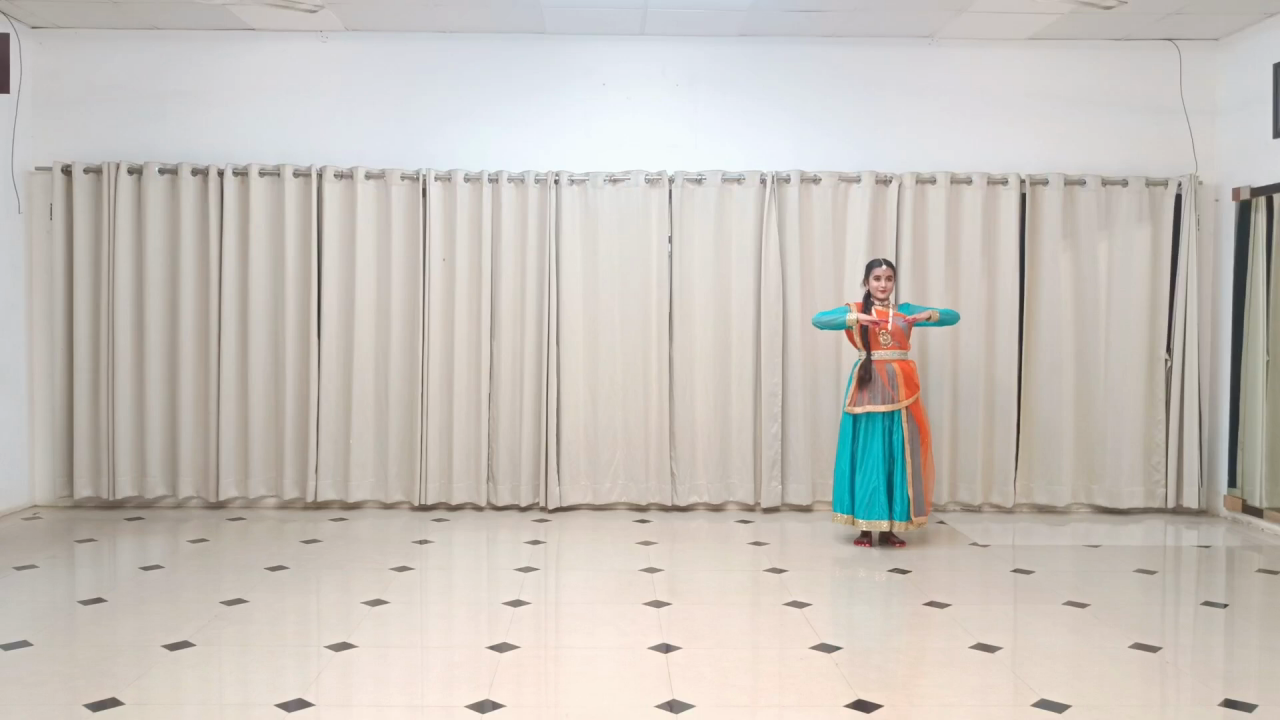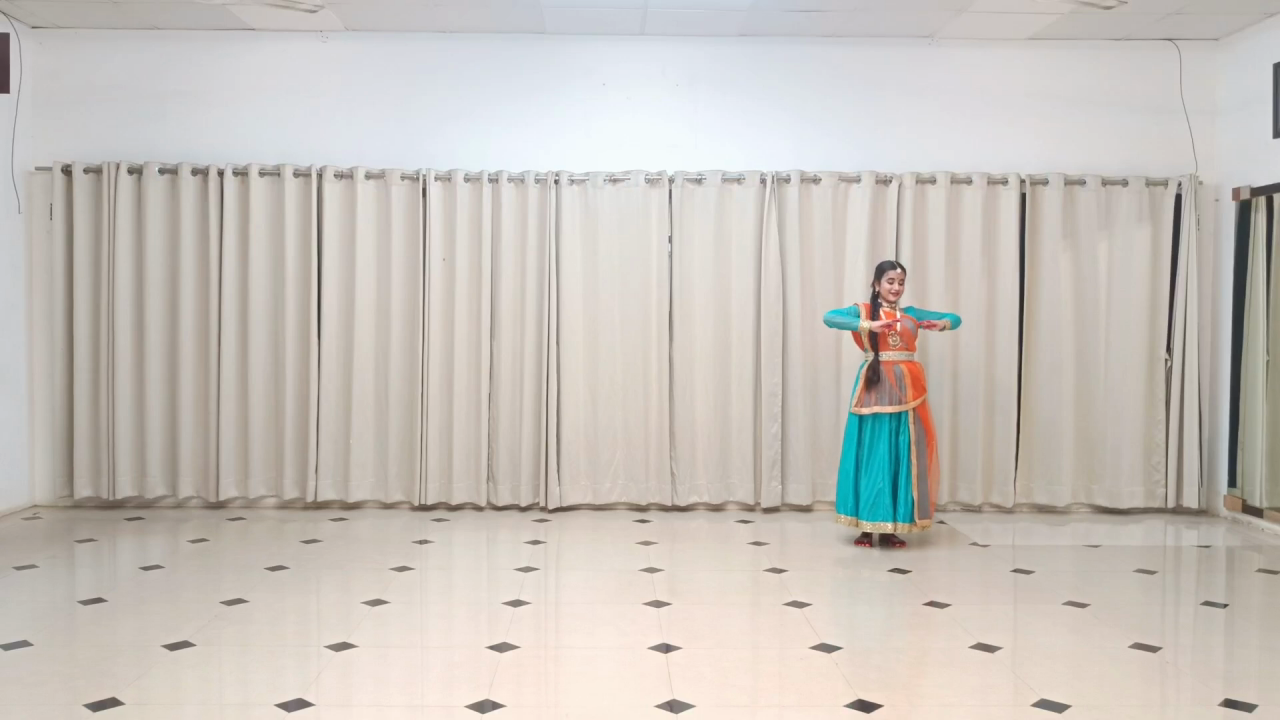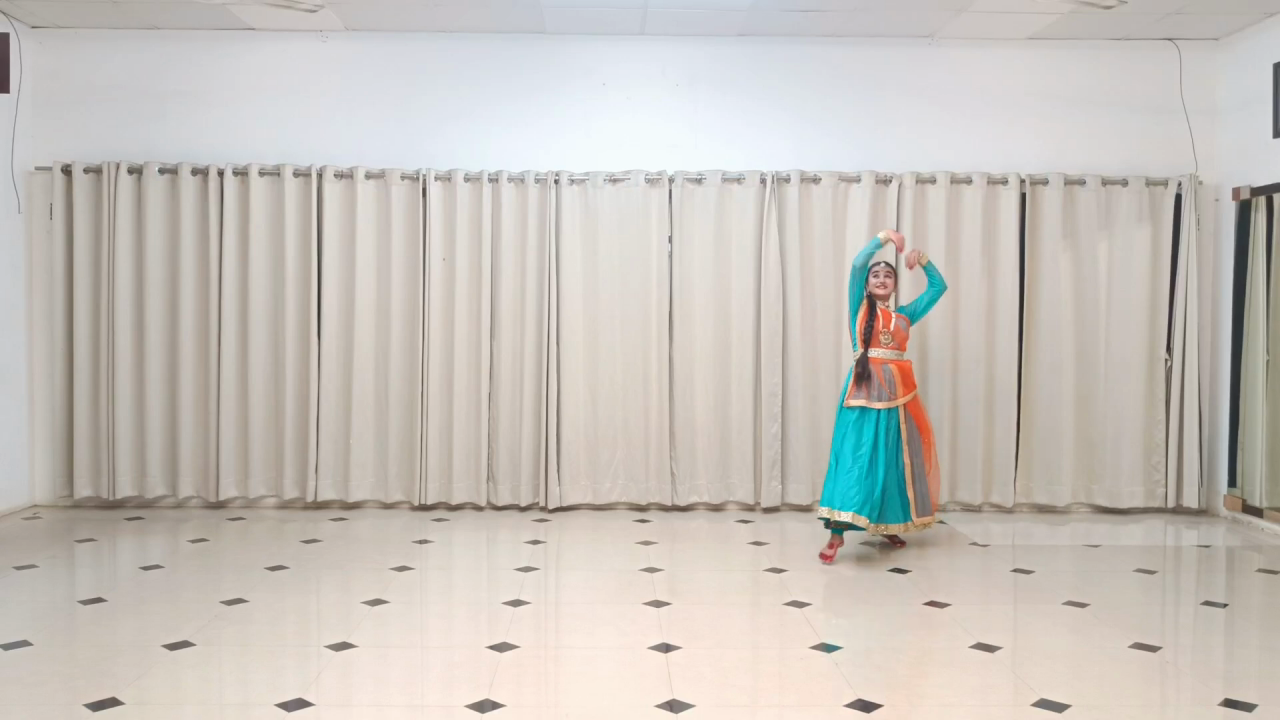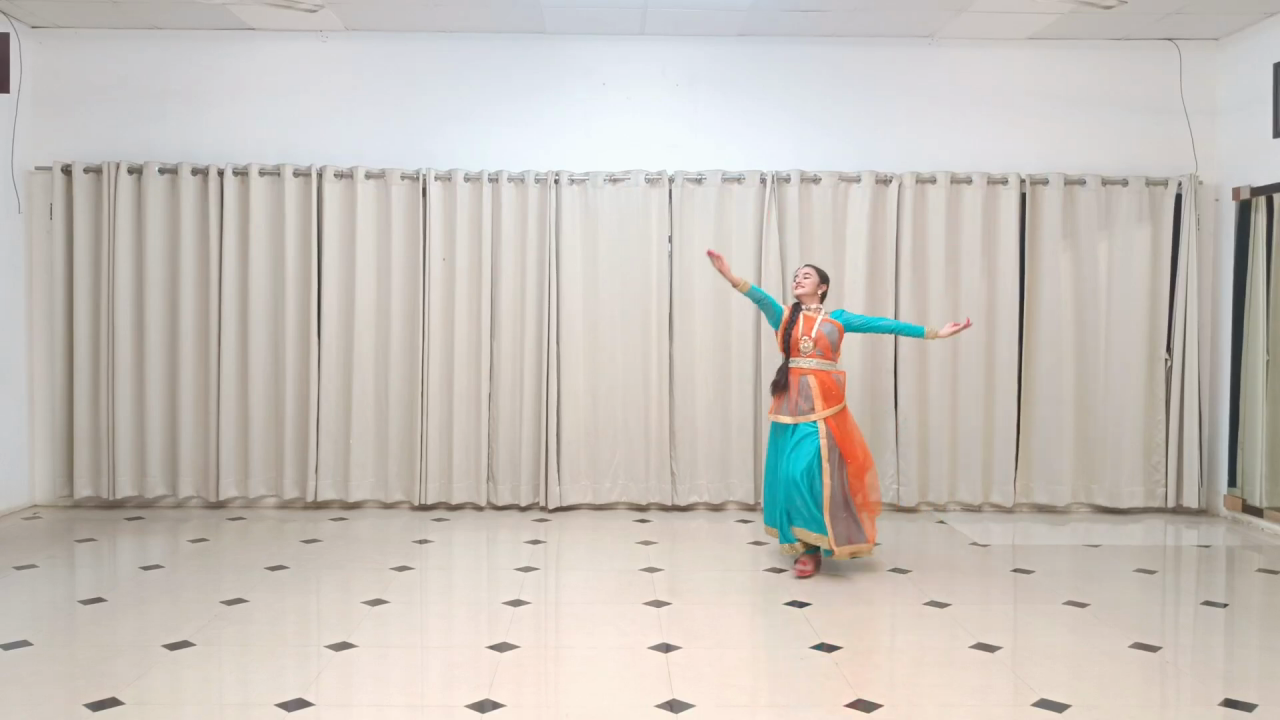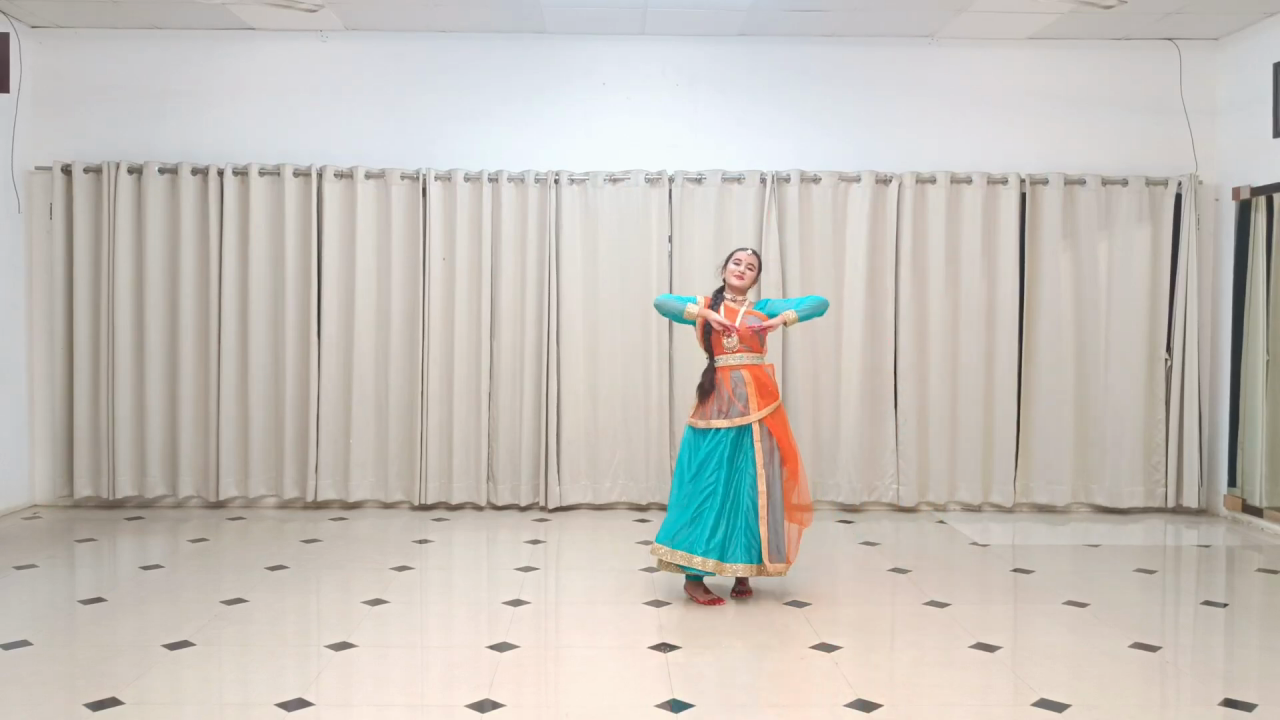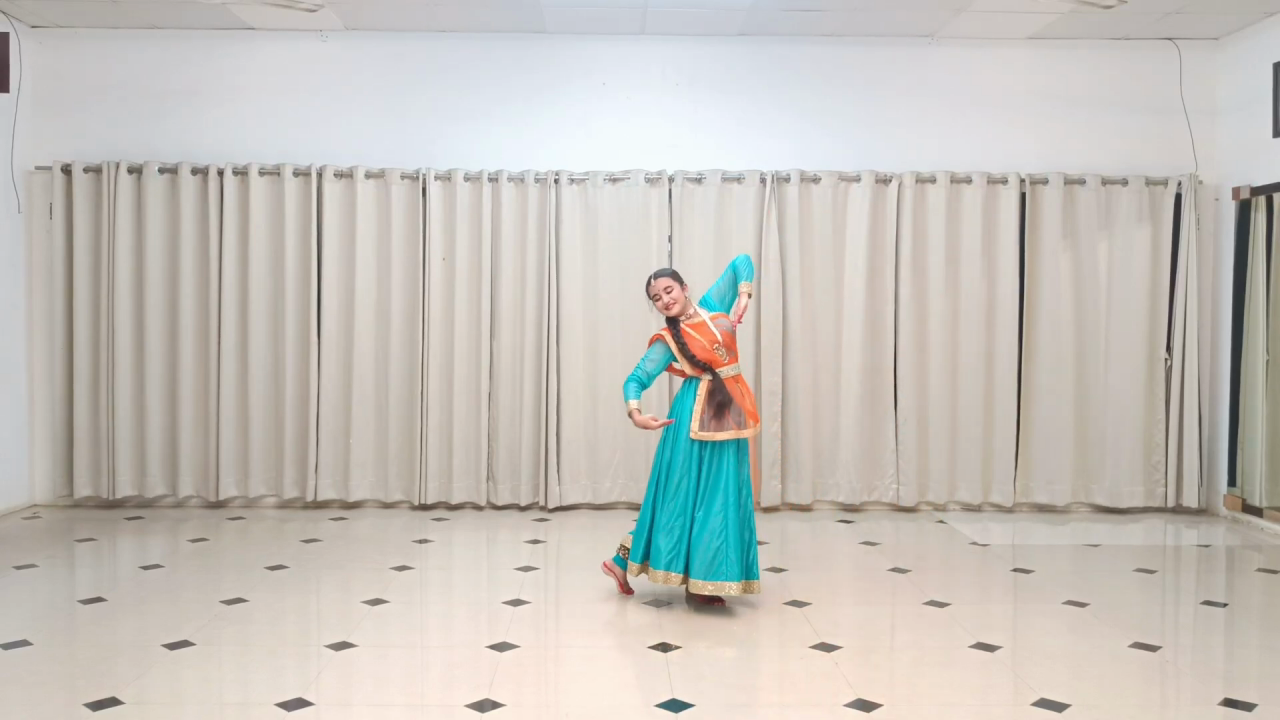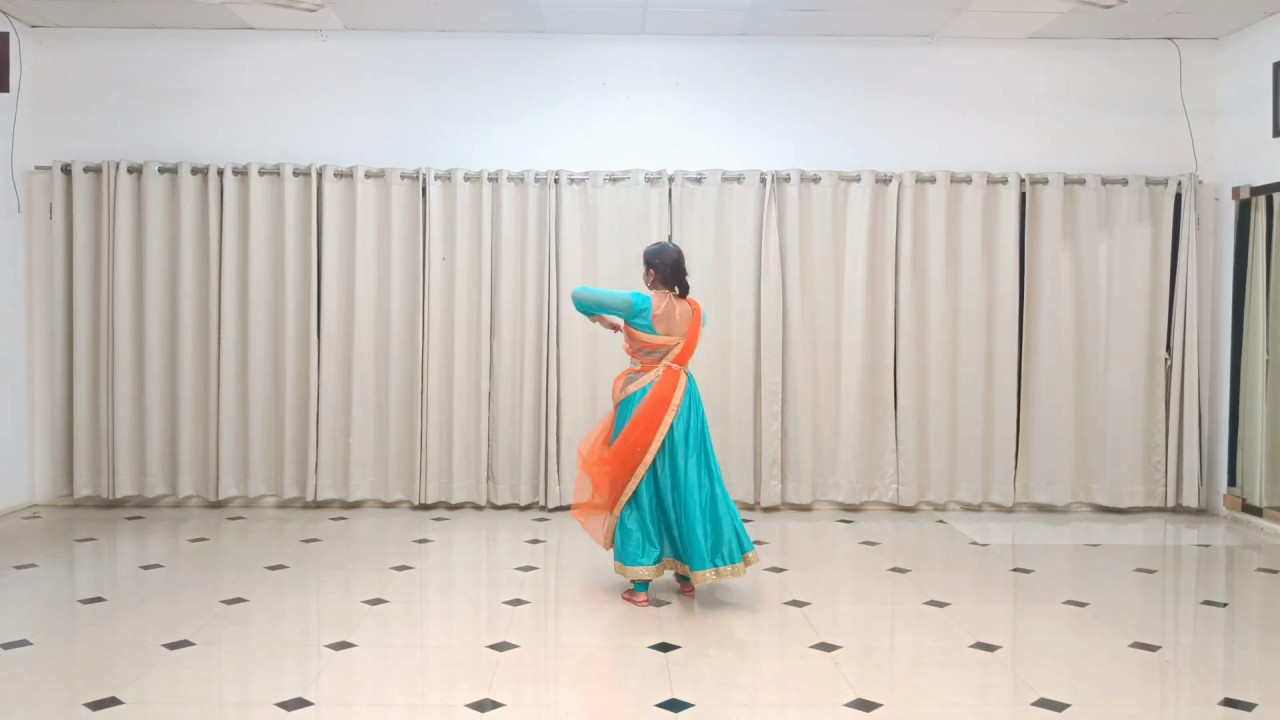
dt=0.7s
person 1, frame 1
left shoulder: (906, 311)
right shoulder: (856, 311)
left elbow: (953, 317)
right elbow: (819, 320)
left wrist: (929, 315)
right wrist: (856, 318)
left hip: (901, 387)
right hip: (868, 387)
left knee: (899, 454)
right knee: (867, 453)
left ankle: (891, 526)
right ankle: (865, 526)
person 1, frame 2
left shoulder: (912, 314)
right shoulder: (863, 311)
left elbow: (955, 319)
right elbow: (830, 318)
left wrist: (942, 323)
right wrist: (869, 325)
left hip: (907, 390)
right hip: (875, 389)
left knee: (903, 456)
right knee: (872, 455)
left ankle: (891, 527)
right ankle: (866, 527)
person 1, frame 3
left shoulder: (905, 314)
right shoulder: (861, 307)
left elbow: (938, 289)
right elbow: (857, 267)
left wrist: (923, 260)
right wrist: (884, 238)
left hip: (897, 392)
right hip: (863, 391)
left knee: (894, 459)
right knee: (850, 454)
left ankle: (892, 527)
right ankle: (837, 535)
person 1, frame 4
left shoulder: (838, 318)
right shoulder: (783, 317)
left elbow: (883, 324)
right elbow: (760, 298)
left wrist: (933, 333)
right wrist: (732, 278)
left hip: (824, 406)
right hip: (790, 406)
left knee: (807, 473)
right knee: (788, 475)
left ankle: (811, 546)
right ankle: (803, 543)
person 1, frame 5
left shoulder: (764, 310)
right shoulder: (703, 307)
left elbow: (819, 303)
right elbow: (662, 303)
left wrist: (783, 319)
right wrist: (705, 313)
left hip: (756, 401)
right hip: (716, 402)
left knee: (751, 484)
right knee: (707, 482)
left ankle: (742, 571)
right ankle: (693, 576)
person 1, frame 6
left shoulder: (713, 304)
right shoulder: (666, 339)
left elbow: (743, 261)
right elbow: (635, 379)
left wrist: (744, 297)
right wrist: (634, 410)
left hip: (730, 410)
right hip: (698, 414)
left knee: (722, 496)
right knee: (684, 493)
left ankle: (704, 579)
right ankle: (624, 561)
person 1, frame 7
left shoulder: (642, 304)
right shoulder: (694, 310)
left elbow: (582, 296)
left wrist: (607, 318)
left hip: (647, 401)
right hip: (683, 399)
left knee: (642, 485)
right knee: (683, 482)
left ankle: (641, 583)
right ankle: (689, 570)
